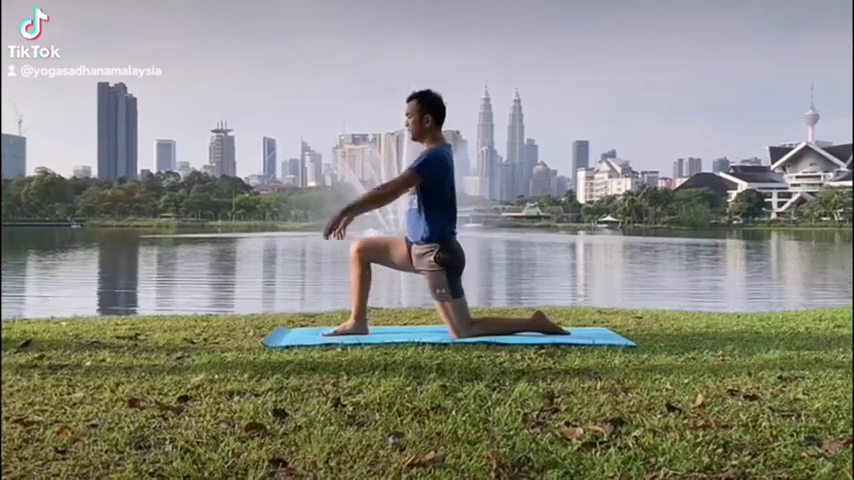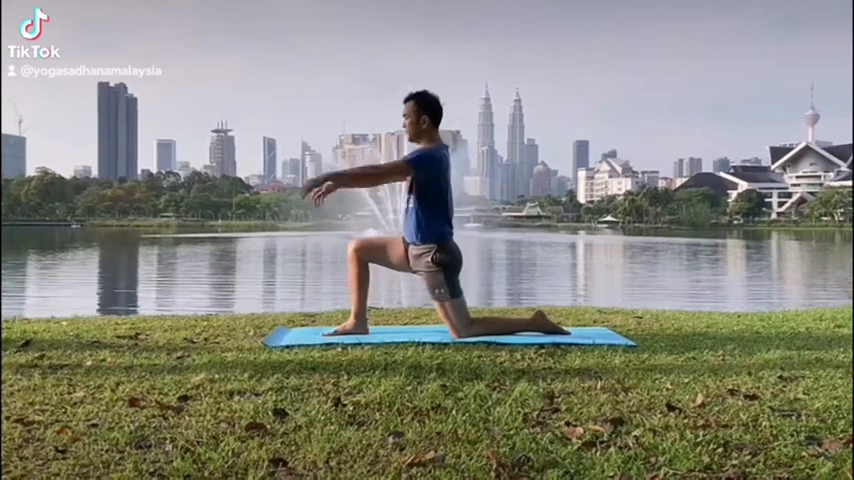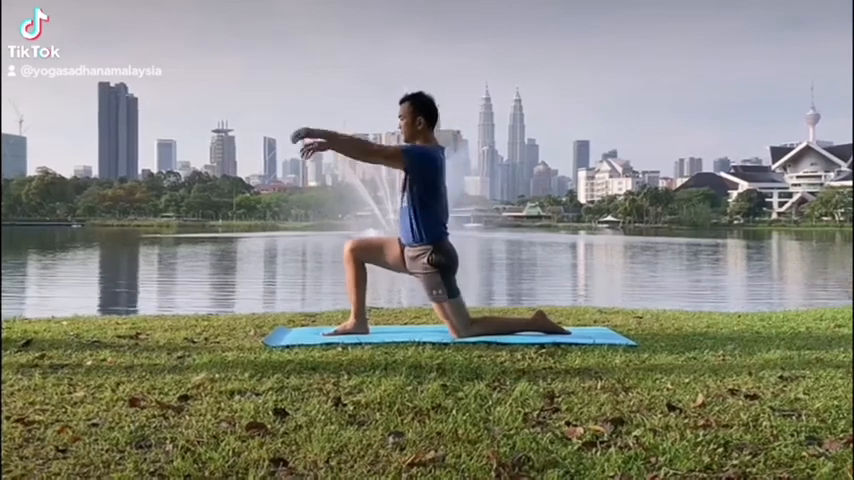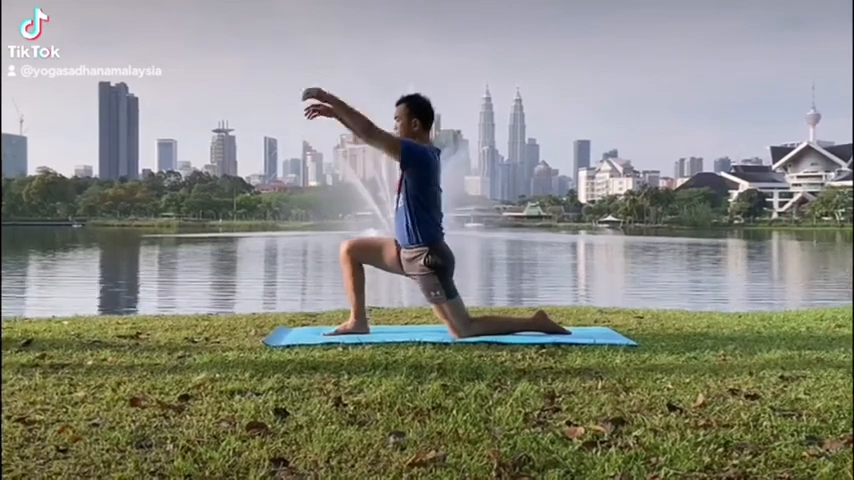
dt=0.1s
person 1, frame 1
left shoulder: (434, 157)
right shoulder: (435, 154)
left elbow: (391, 191)
right elbow: (396, 190)
left wrist: (347, 212)
right wrist: (353, 211)
left hip: (437, 254)
right hip: (418, 246)
left knee: (463, 330)
right knee: (359, 249)
left ankle: (534, 323)
right ankle: (358, 321)
person 1, frame 2
left shoulder: (429, 157)
right shoulder: (431, 155)
left elbow: (378, 174)
right elbow: (383, 174)
left wrist: (332, 177)
right wrist: (338, 181)
left hip: (435, 255)
right hip: (417, 247)
left knee: (463, 330)
right knee: (357, 249)
left ankle: (534, 323)
right ankle: (358, 321)
person 1, frame 3
left shoulder: (423, 155)
right shoulder: (427, 153)
left elbow: (371, 153)
right elbow: (374, 154)
left wrist: (324, 135)
right wrist: (329, 141)
left hip: (431, 256)
right hip: (412, 248)
left knee: (462, 329)
right knee: (353, 249)
left ankle: (532, 323)
right ankle: (357, 321)
person 1, frame 4
left shoulder: (420, 155)
right shoulder: (424, 153)
left elbow: (371, 135)
right elbow: (372, 135)
left wrist: (332, 104)
right wrist: (336, 109)
left hip: (427, 257)
right hip: (408, 250)
left knee: (463, 330)
right knee: (350, 250)
left ankle: (535, 324)
right ankle: (357, 323)
